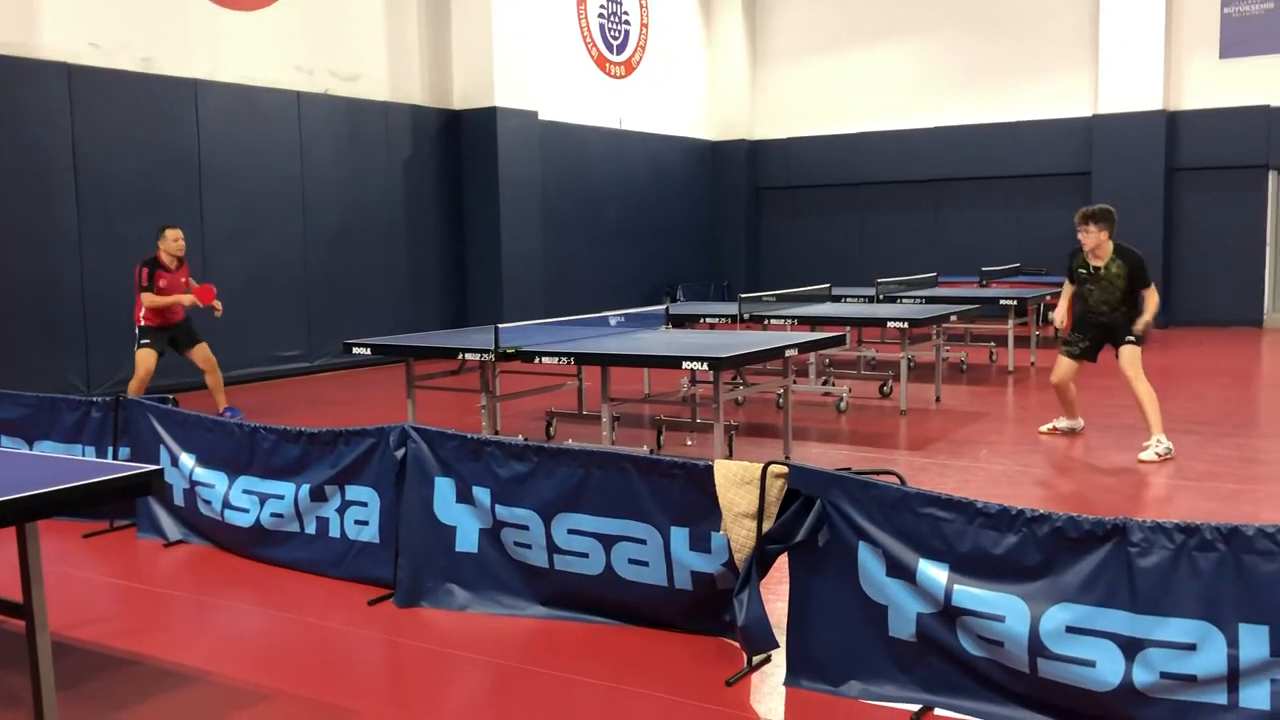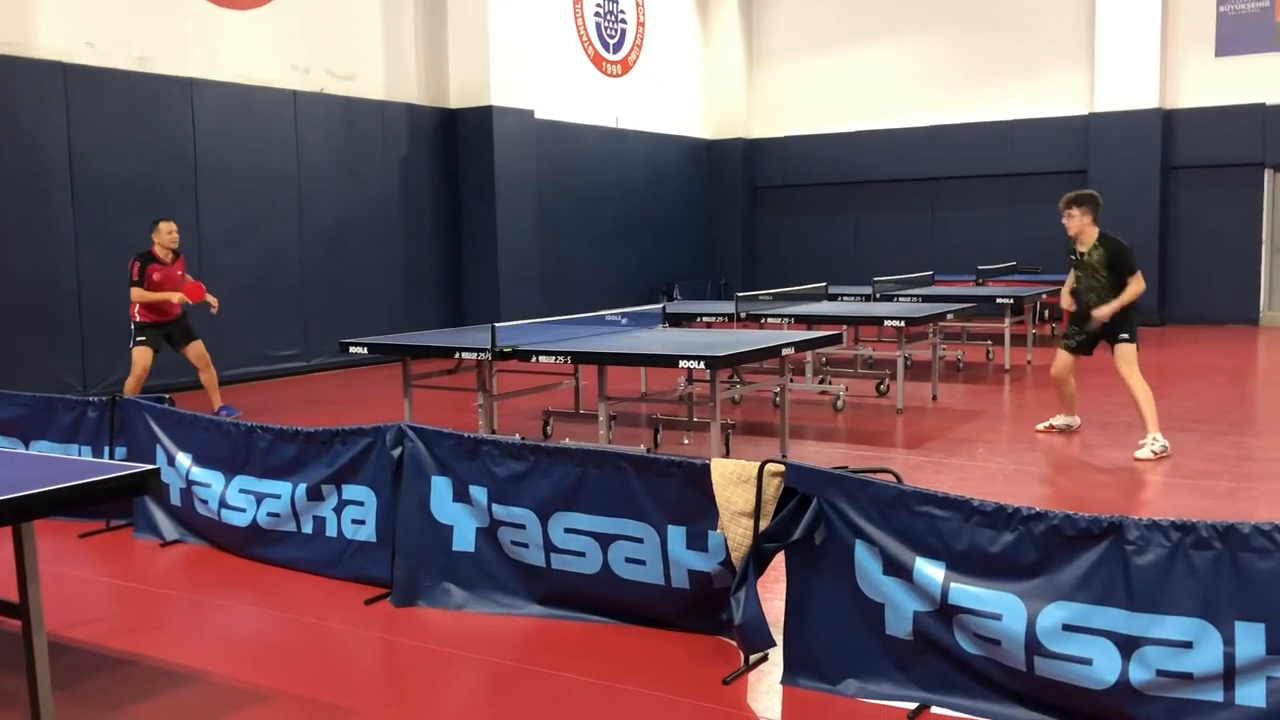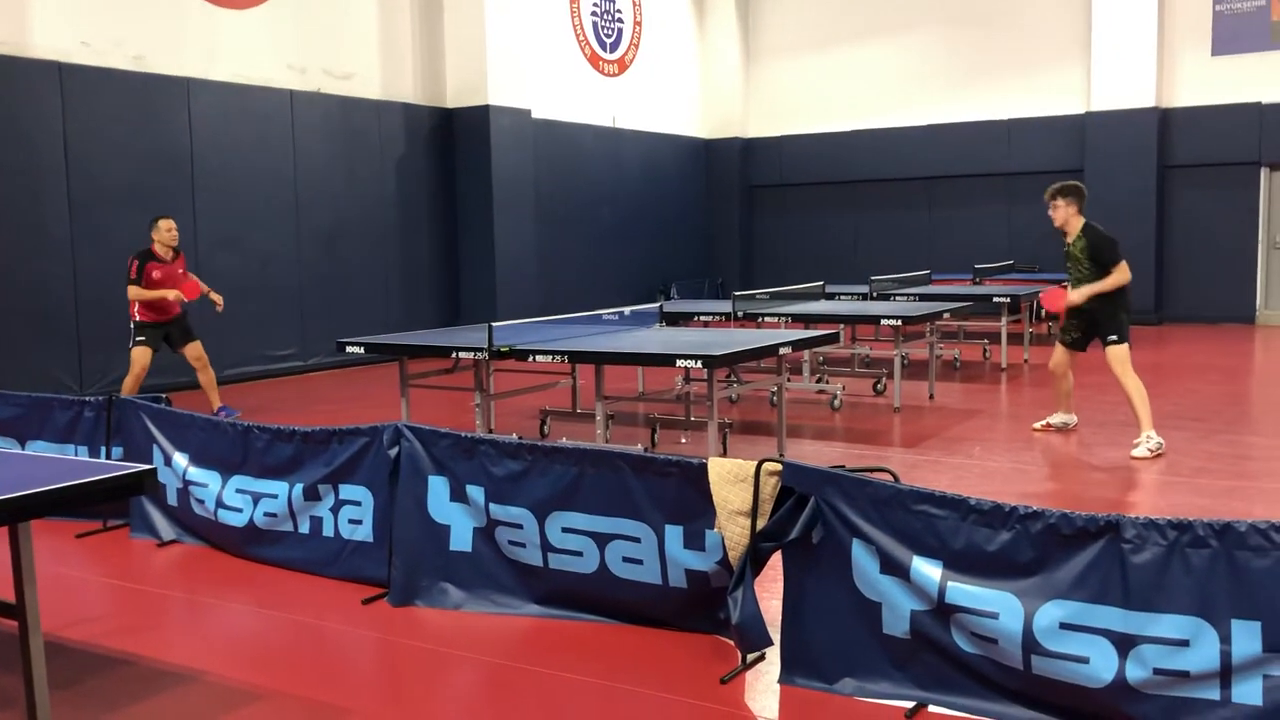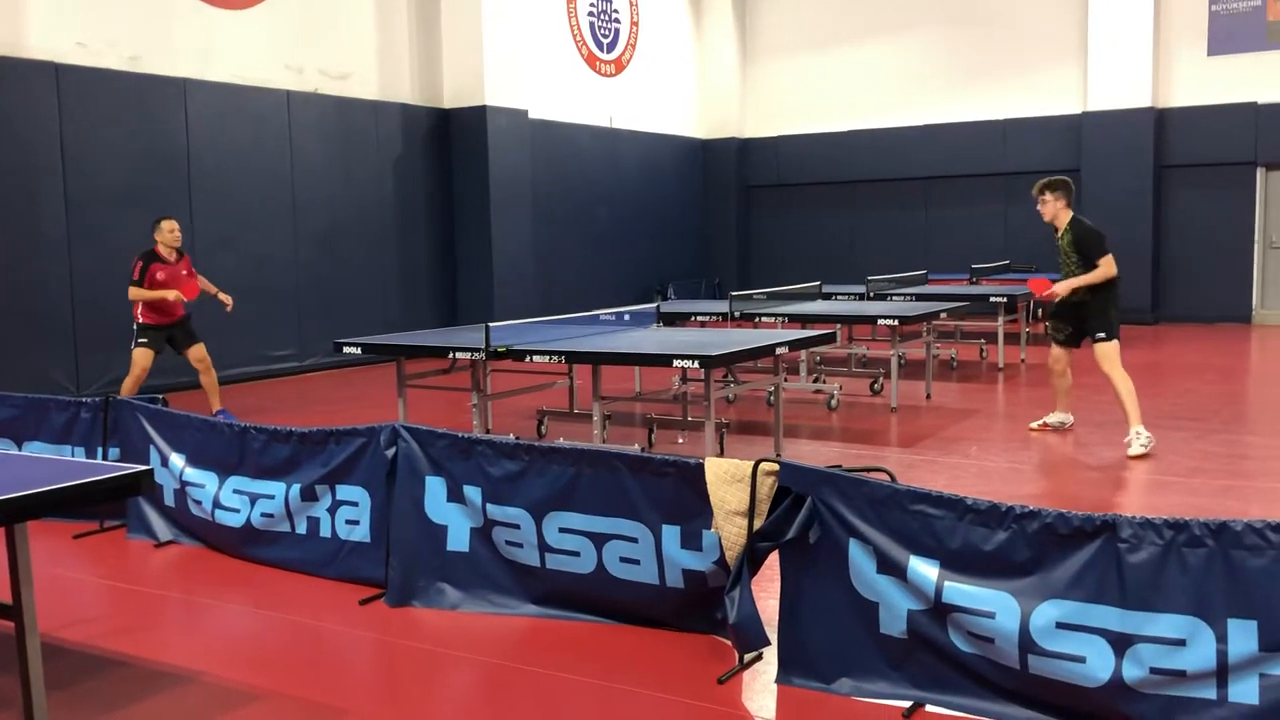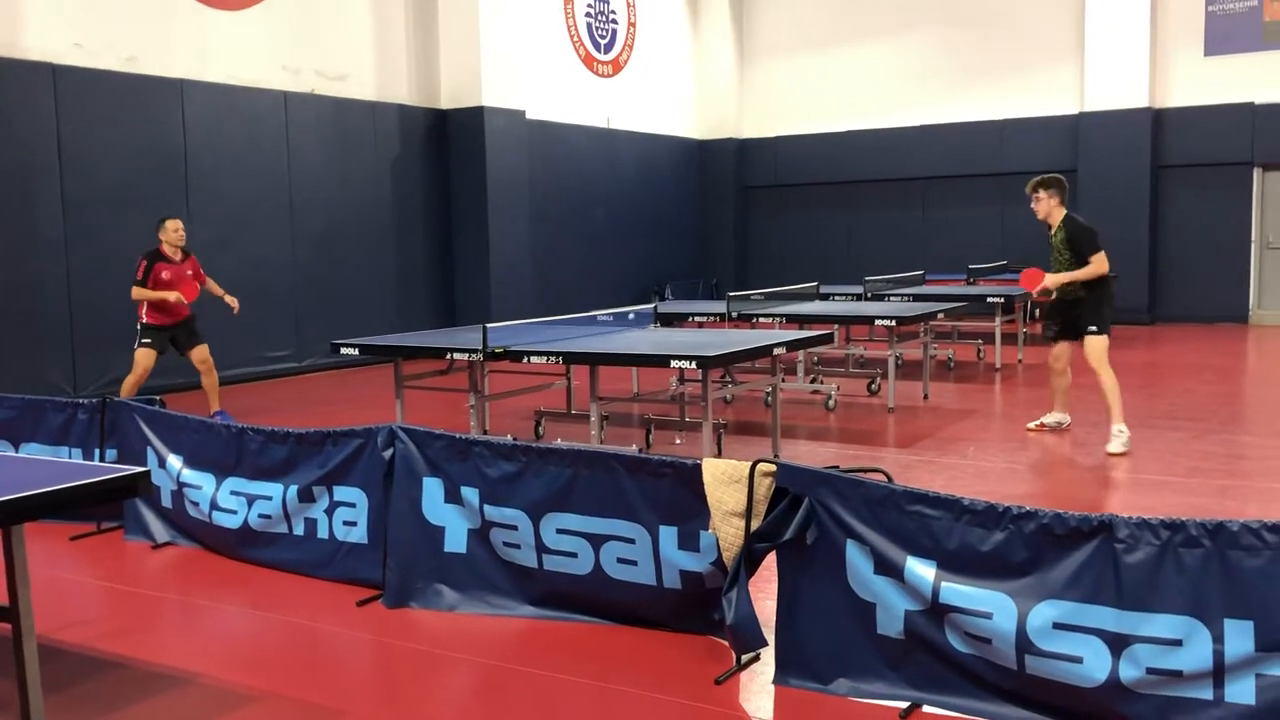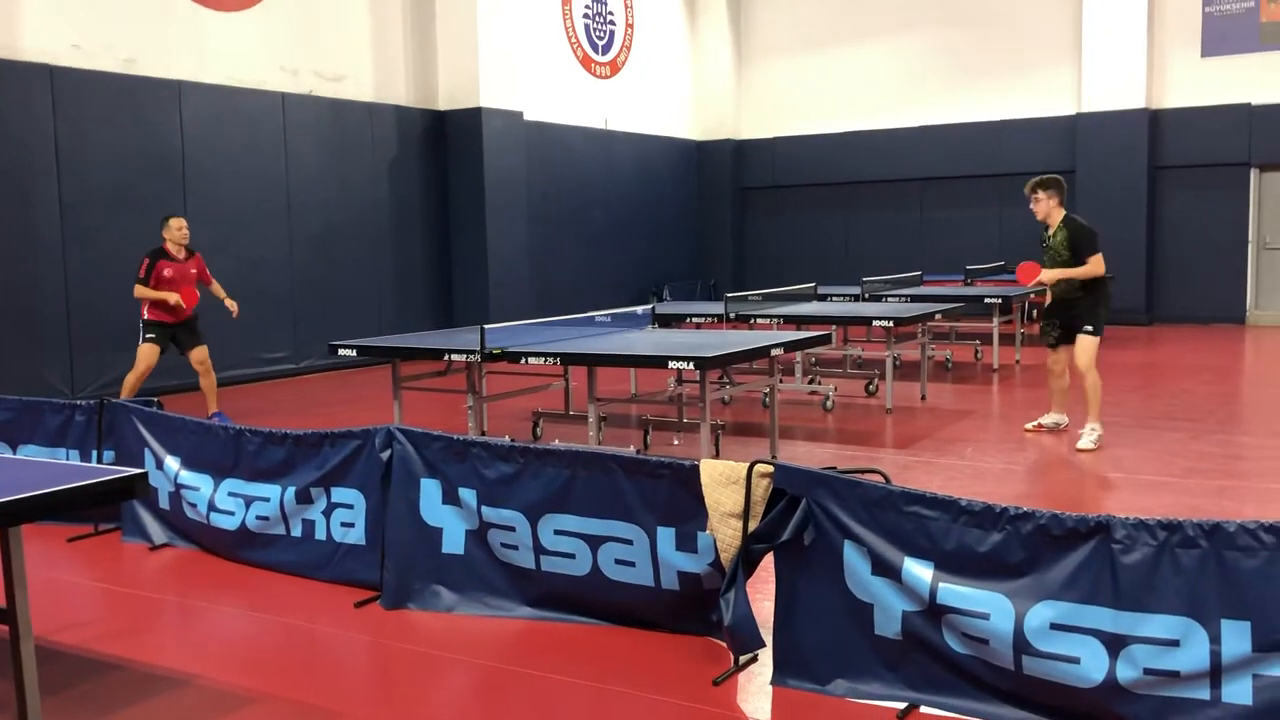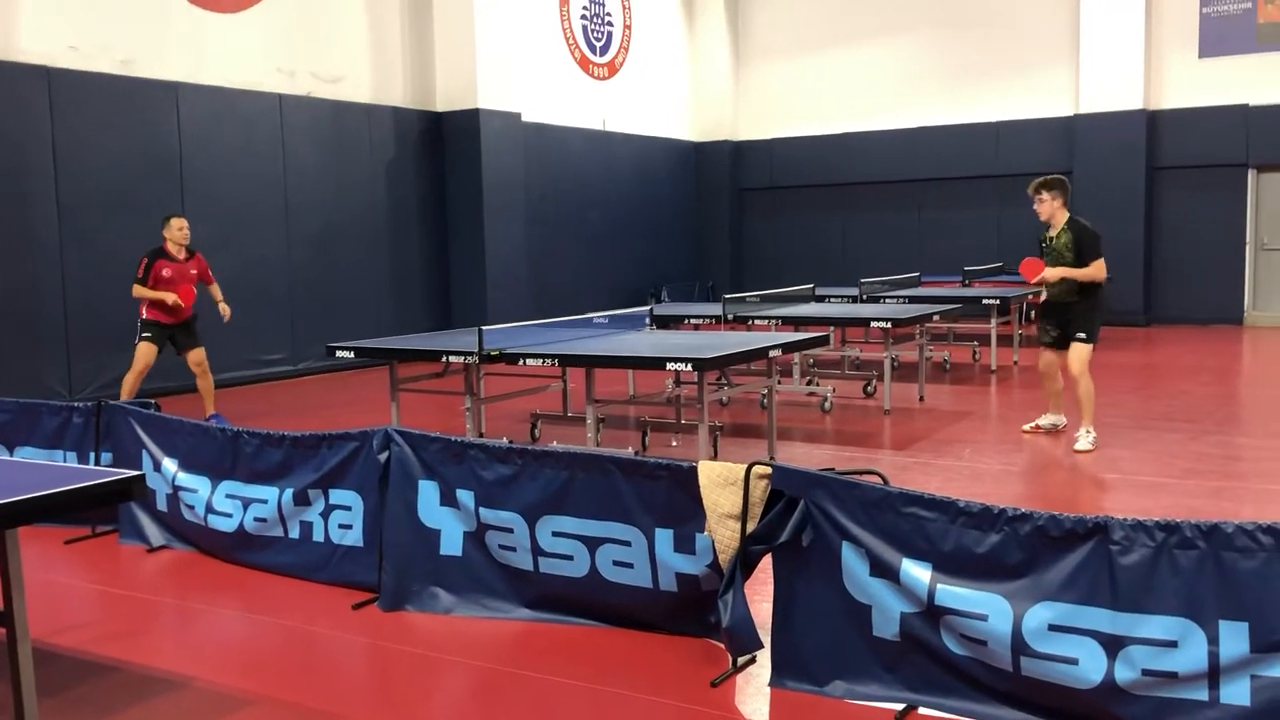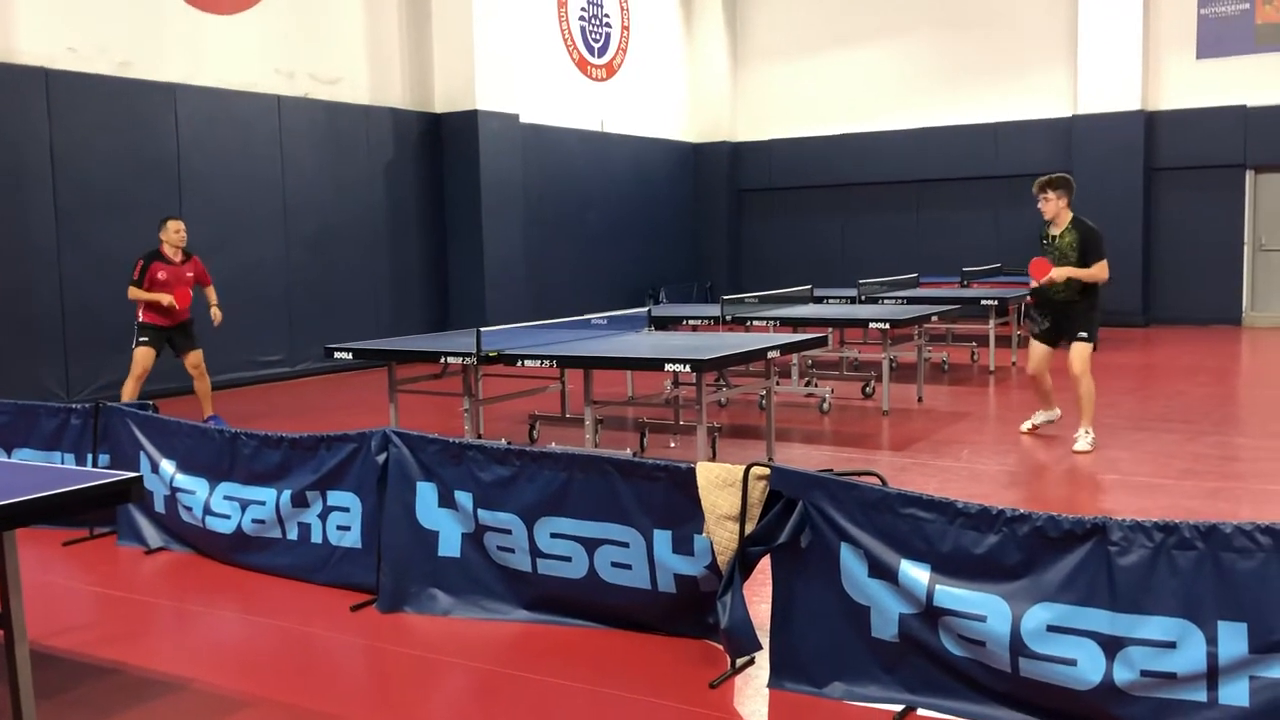
dt=0.1s
person 1, frame 1
left shoulder: (1129, 258)
right shoulder: (1077, 257)
left elbow: (1150, 294)
left wrist: (1146, 317)
right wrist: (1062, 306)
left hip: (1123, 321)
right hip: (1088, 321)
left knee: (1132, 373)
right knee: (1058, 379)
left ankle: (1159, 441)
right ankle: (1071, 420)
person 1, frame 2
left shoulder: (1114, 247)
right shoulder: (1073, 246)
left elbow: (1138, 284)
left wrist: (1111, 307)
right wrist: (1065, 292)
left hip: (1116, 315)
right hip: (1084, 314)
left knee: (1128, 371)
right knee: (1059, 372)
left ankle: (1155, 439)
right ankle: (1068, 418)
person 1, frame 3
left shoulder: (1098, 238)
right shoulder: (1067, 237)
left elbow: (1124, 275)
left wrist: (1086, 291)
right wrist: (1070, 289)
left hip: (1109, 309)
right hip: (1081, 310)
left knee: (1121, 369)
right knee: (1057, 365)
left ankle: (1150, 436)
right ankle: (1065, 416)
person 1, frame 4
left shoulder: (1084, 231)
right shoulder: (1060, 232)
left elbow: (1110, 269)
left wrist: (1071, 284)
right wrist: (1061, 288)
left hip: (1099, 304)
right hip: (1074, 304)
left knee: (1109, 367)
right knee: (1056, 362)
left ankle: (1139, 433)
right ankle: (1062, 416)
person 1, frame 5
left shoulder: (1077, 228)
right shoulder: (1052, 230)
left elbow: (1102, 266)
left wrist: (1061, 278)
right wrist: (1053, 285)
left hip: (1092, 301)
right hip: (1067, 301)
left knee: (1097, 362)
right knee: (1057, 361)
left ankle: (1119, 428)
right ankle: (1059, 415)
person 1, frame 6
left shoulder: (1078, 229)
right shoulder: (1047, 233)
left elbow: (1099, 268)
left wrist: (1058, 274)
right wrist: (1051, 291)
left hip: (1089, 302)
right hip: (1062, 304)
left knee: (1083, 363)
right knee: (1056, 363)
left ankle: (1092, 426)
right ankle: (1057, 416)
person 1, frame 7
left shoulder: (1082, 231)
right shoulder: (1046, 235)
left elbow: (1100, 273)
left wrist: (1061, 272)
right wrist: (1046, 287)
left hip: (1083, 307)
right hip: (1055, 306)
left knee: (1077, 370)
right knee: (1047, 367)
left ankle: (1087, 429)
right ankle: (1055, 417)
person 1, frame 8
left shoulder: (1086, 232)
right shoulder: (1046, 230)
left elbow: (1102, 274)
left wrist: (1068, 272)
left hip: (1081, 307)
right hip: (1049, 305)
left knee: (1078, 370)
right knee: (1033, 369)
left ankle: (1086, 430)
right ankle: (1048, 411)
person 2, frame 1
left shoulder: (181, 263)
right shoulder: (148, 267)
right elbow: (146, 301)
right wrist: (180, 299)
left hip: (178, 322)
right hip: (151, 326)
left knee: (209, 363)
right knee: (144, 372)
left ankle: (224, 409)
person 2, frame 2
left shoulder: (178, 258)
right shoulder: (142, 261)
right elbow: (136, 295)
left wrist: (205, 295)
right wrist: (169, 296)
left hip: (175, 319)
right hip: (147, 322)
left knee: (203, 360)
right knee: (140, 370)
left ankle: (219, 408)
person 2, frame 3
left shoulder: (178, 256)
right shoulder: (141, 260)
right elbow: (132, 294)
left wrist: (209, 292)
right wrist: (165, 293)
left hip: (175, 318)
right hip: (146, 322)
left knee: (201, 361)
right knee: (138, 370)
left ankle: (218, 408)
person 2, frame 4
left shoulder: (183, 258)
right shoulder: (145, 261)
left elbow: (196, 278)
right elbow: (133, 293)
left wrist: (218, 293)
right wrist: (165, 293)
left hip: (178, 321)
right hip: (149, 323)
left knee: (204, 362)
right knee: (139, 371)
left ankle: (217, 411)
person 2, frame 5
left shoulder: (189, 258)
right shoulder: (150, 260)
left elbow: (203, 280)
right elbow: (136, 293)
left wrist: (224, 295)
right wrist: (167, 294)
left hip: (182, 321)
right hip: (153, 324)
left knee: (206, 363)
right knee: (141, 370)
left ankle: (216, 412)
person 2, frame 6
left shoulder: (195, 258)
right shoulder: (154, 259)
left elbow: (209, 281)
right elbow: (138, 291)
left wrist: (225, 298)
right wrist: (167, 295)
left hip: (185, 321)
right hip: (155, 321)
left knee: (204, 365)
right knee: (143, 367)
left ankle: (214, 413)
person 2, frame 7
left shoulder: (196, 258)
right shoulder: (153, 258)
left elbow: (210, 282)
right elbow: (136, 290)
left wrist: (220, 301)
right wrist: (165, 295)
left hip: (184, 322)
right hip: (154, 321)
left knee: (202, 366)
right knee: (141, 366)
left ankle: (211, 415)
person 2, frame 8
left shoulder: (192, 261)
right shoulder: (148, 261)
left elbow: (207, 285)
right elbow: (132, 292)
left wrist: (214, 305)
right wrist: (160, 296)
left hip: (180, 324)
right hip: (150, 324)
left knee: (198, 369)
right knee: (139, 370)
left ankle: (209, 416)
